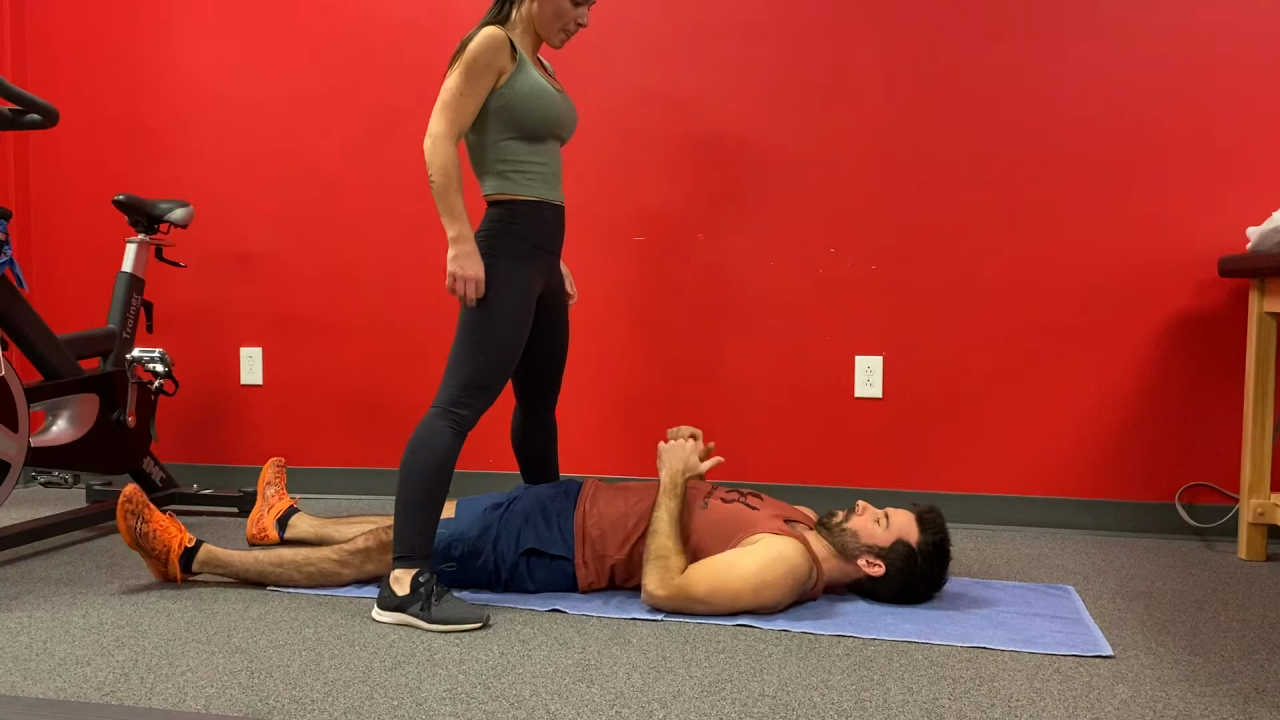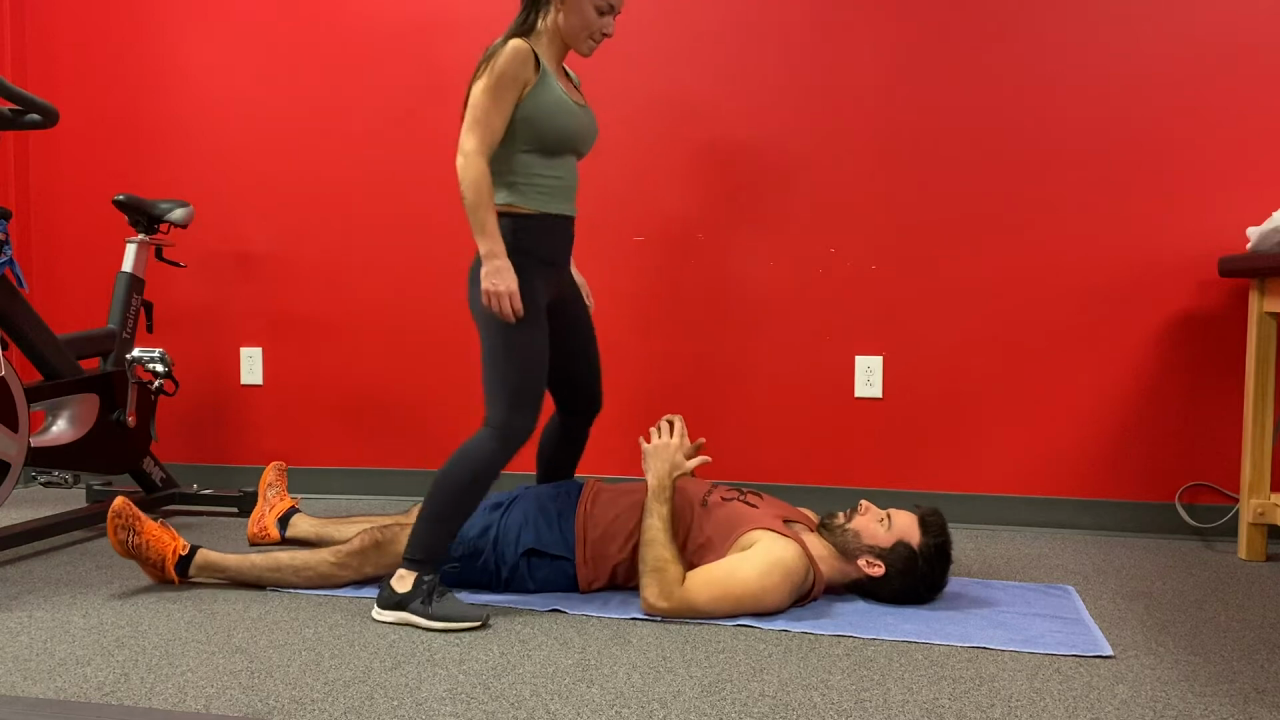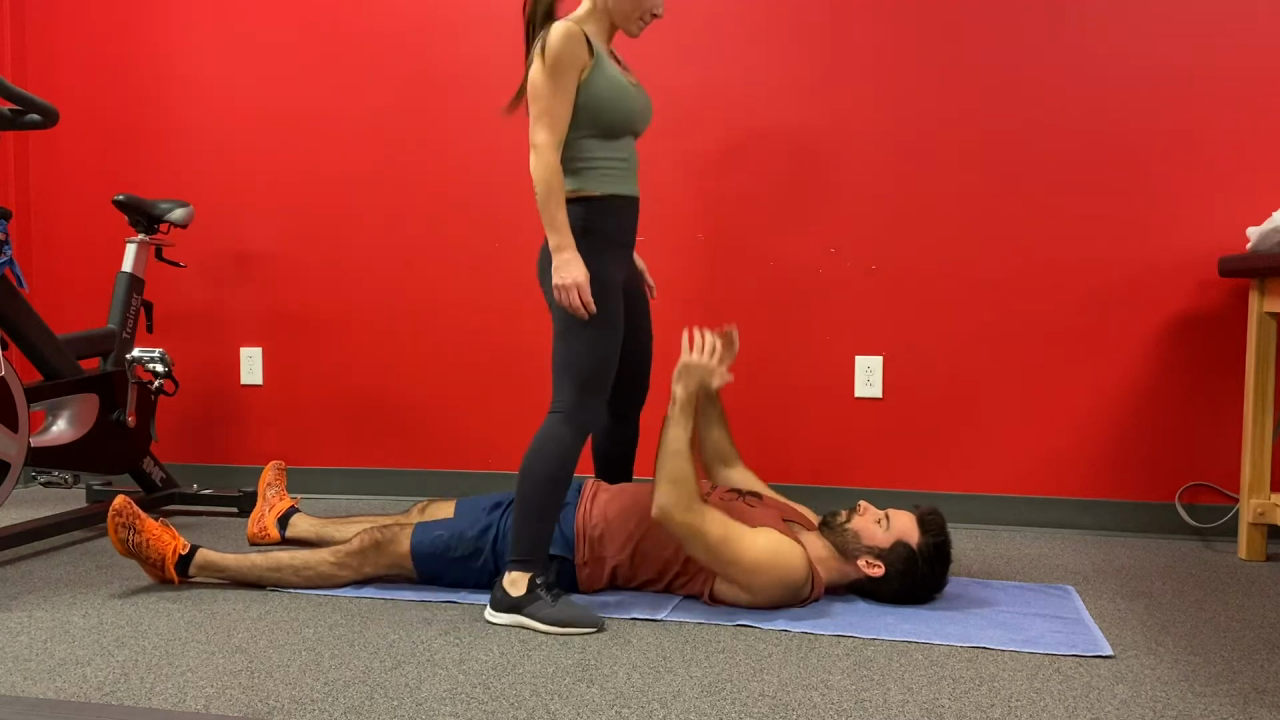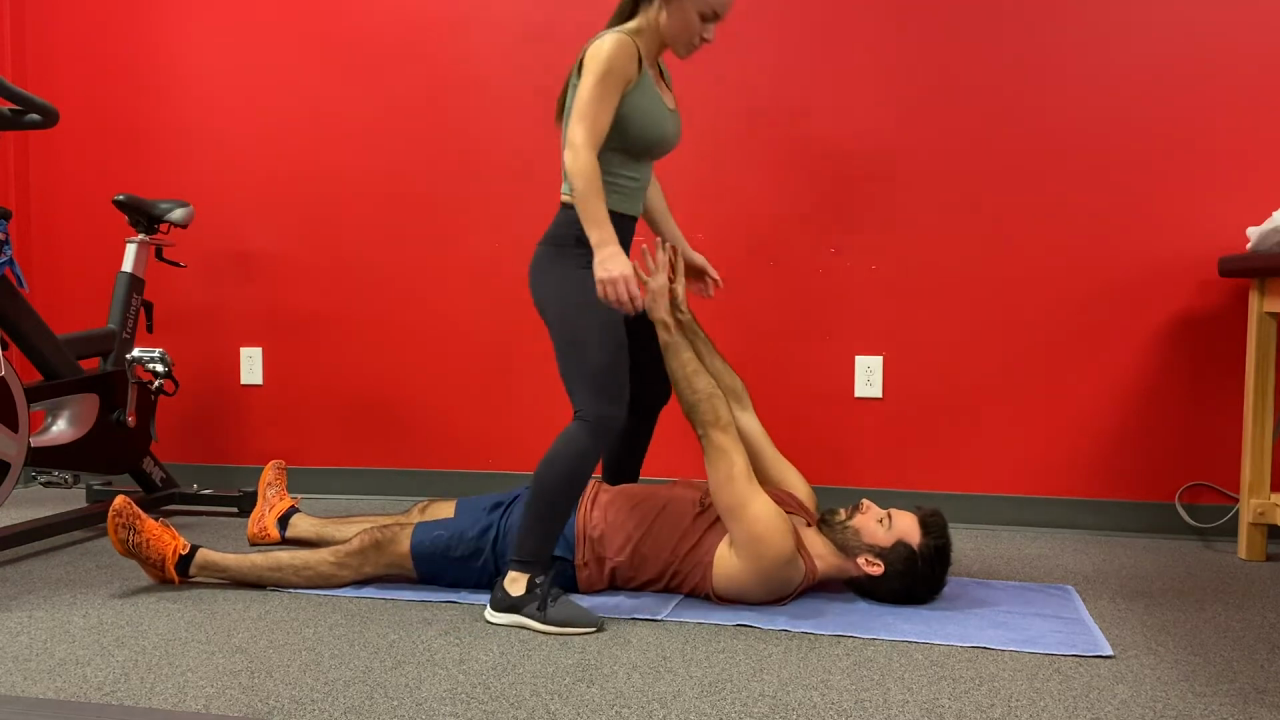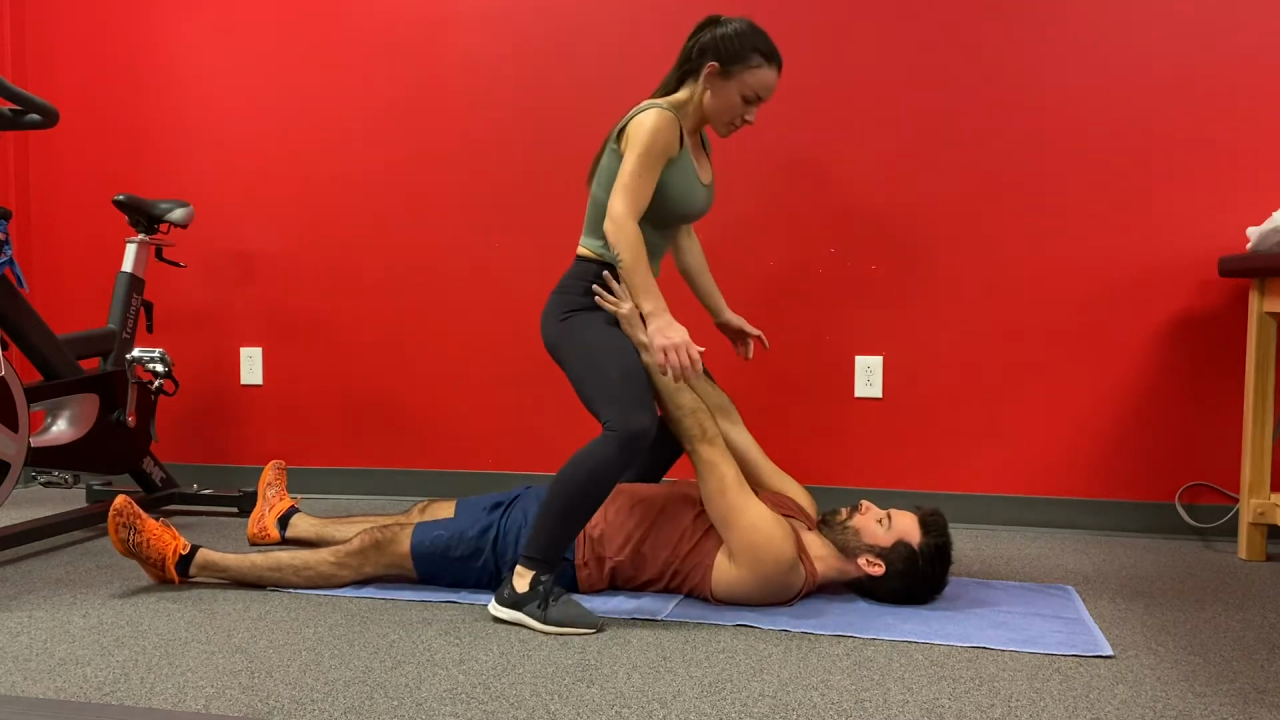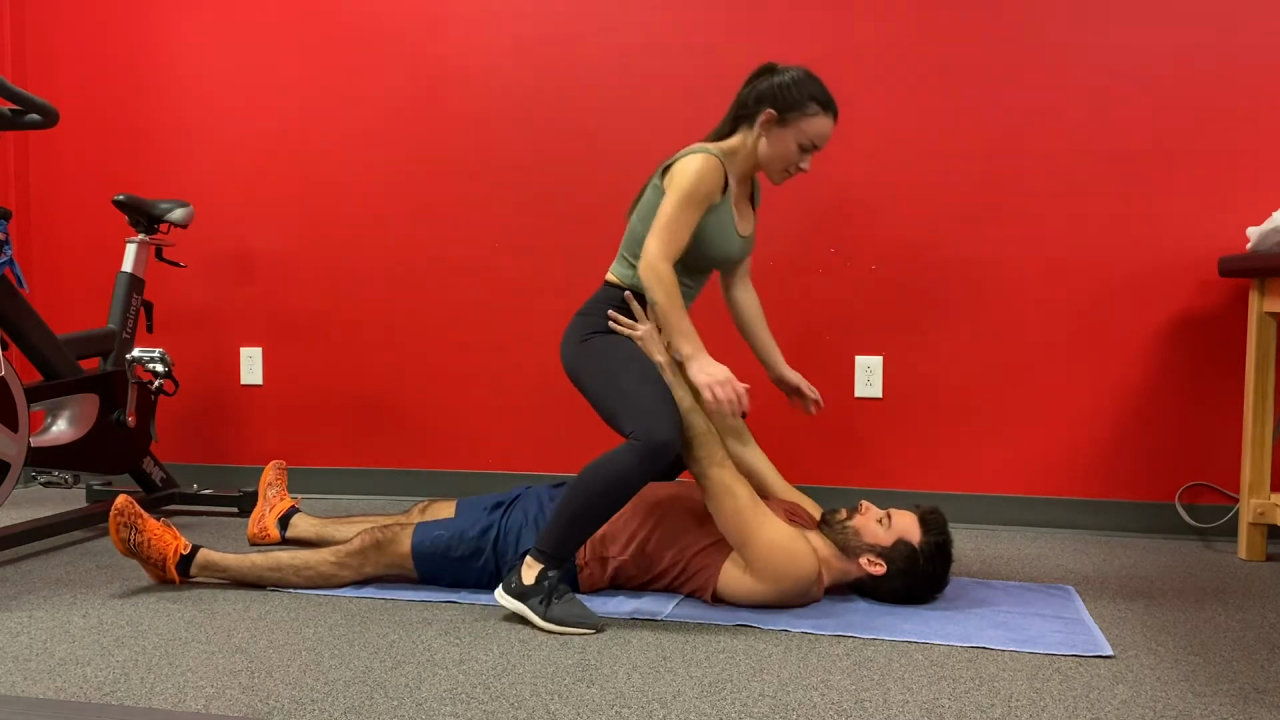
dt=0.5s
person 1, frame 1
left shoulder: (786, 568)
right shoulder: (801, 527)
left elbow: (663, 586)
left wrist: (673, 481)
right wrist: (688, 477)
left hip: (559, 549)
right hip: (578, 502)
left knee: (383, 552)
left ankle: (193, 557)
right ankle: (285, 522)
person 1, frame 2
left shoulder: (784, 569)
right shoulder: (801, 528)
left elbow: (662, 594)
left wrist: (658, 485)
right wrist: (676, 479)
left hip: (560, 548)
right hip: (574, 505)
left knee: (382, 552)
right knee: (422, 517)
left ankle: (189, 562)
right ankle: (287, 522)
person 1, frame 3
left shoulder: (784, 569)
right shoulder: (802, 526)
left elbow: (673, 509)
right elbow: (725, 476)
left wrist: (688, 395)
right wrist: (708, 401)
left hip: (561, 547)
right hip: (577, 502)
left knee: (377, 552)
right knee: (417, 518)
left ankle: (189, 560)
right ankle: (284, 523)
person 1, frame 4
left shoulder: (775, 560)
right shoulder: (800, 512)
left elbow: (716, 430)
right elbow: (740, 414)
left wrist: (662, 323)
right wrist: (681, 318)
left hip: (563, 547)
right hip: (581, 505)
left knee: (377, 554)
right knee: (420, 517)
left ankle: (189, 561)
right ankle: (284, 522)
person 1, frame 5
left shoulder: (776, 563)
right shoulder: (800, 514)
left elbow: (705, 444)
right elbow: (727, 427)
left wrist: (640, 342)
right wrist: (658, 332)
left hip: (562, 546)
left knee: (378, 551)
right knee: (423, 515)
left ankle: (190, 561)
right ankle: (284, 522)
person 1, frame 6
left shoulder: (792, 570)
right shoulder: (804, 520)
left elbow: (714, 474)
right elbow: (735, 445)
left wrist: (660, 364)
right wrist: (671, 348)
left hip: (564, 547)
left knee: (379, 553)
right knee: (421, 516)
left ankle: (188, 561)
right ankle: (284, 522)
person 2, frame 1
left shoulder: (538, 66)
right elbow: (439, 141)
left wrist: (555, 259)
right wrist: (460, 240)
left hip: (538, 253)
right hip: (506, 251)
left knee: (539, 404)
right knee: (460, 406)
right ankle: (405, 583)
person 2, frame 2
left shoulder: (565, 78)
right shoulder: (516, 57)
right elbow: (471, 158)
left wrist: (567, 267)
right wrist: (494, 259)
left hip: (550, 265)
right hip: (516, 264)
left knee: (582, 404)
right knee: (510, 425)
right ankle: (408, 583)
person 2, frame 3
left shoulder: (605, 54)
right elbow: (544, 153)
right wrist: (563, 254)
left hip: (614, 250)
right hip: (586, 250)
left knee: (627, 399)
right knee: (577, 409)
right ankle: (517, 586)
person 2, frame 4
left shoulder: (654, 71)
right shoulder: (617, 51)
right elbow: (578, 150)
left wrist: (682, 251)
right wrist: (608, 249)
left hip: (603, 253)
right hip: (573, 255)
left knee: (651, 385)
right knee: (601, 413)
right ankle: (516, 586)
person 2, frame 5
left shoulder: (695, 137)
right shoulder: (657, 122)
left elbow: (680, 235)
right elbow: (619, 222)
left wrist: (722, 314)
right wrist: (658, 317)
right hip: (585, 303)
right knee: (631, 427)
right ankle: (524, 584)
person 2, frame 6
left shoulder: (748, 188)
right shoulder: (703, 167)
left elbow: (739, 286)
right elbow: (653, 267)
left wrist: (780, 370)
right wrist: (696, 360)
right hip: (602, 329)
left knee: (725, 413)
right knee: (657, 437)
right ankle: (530, 576)
